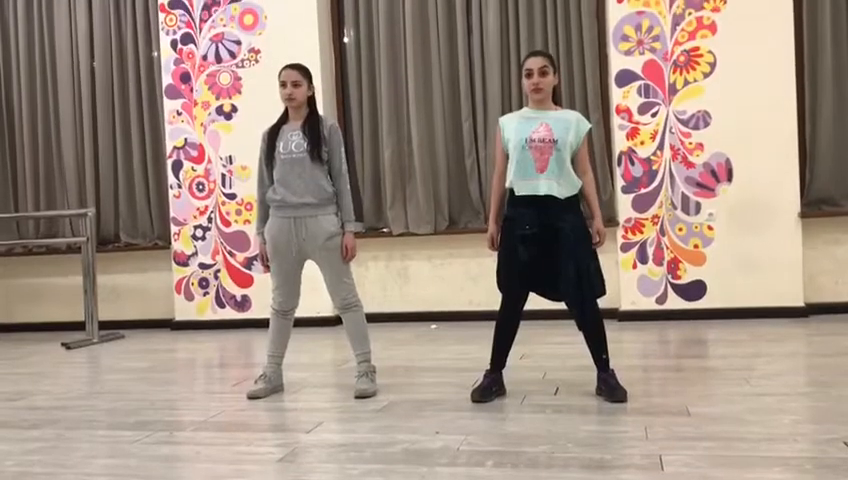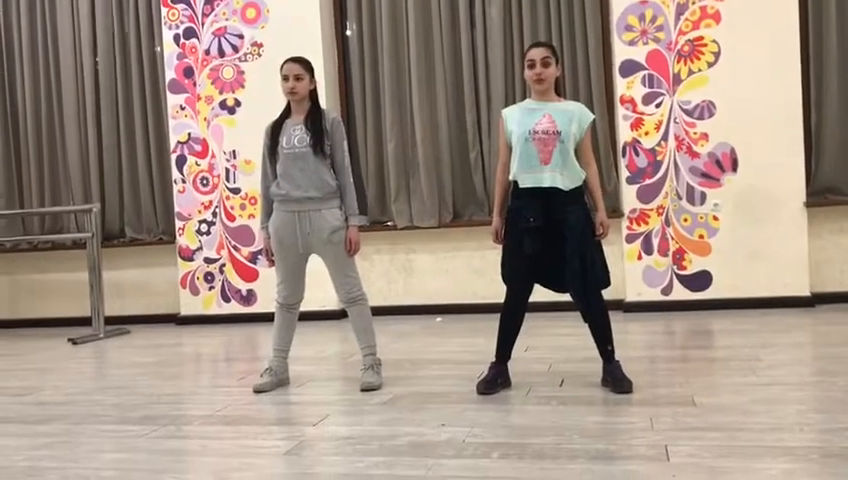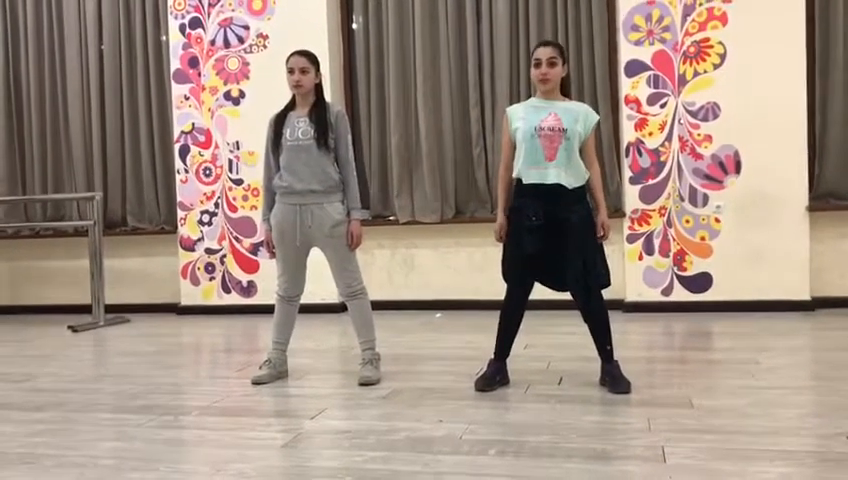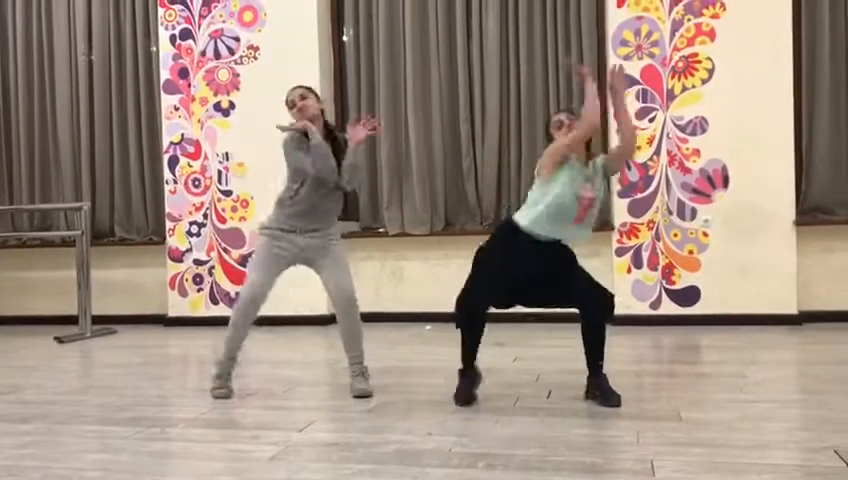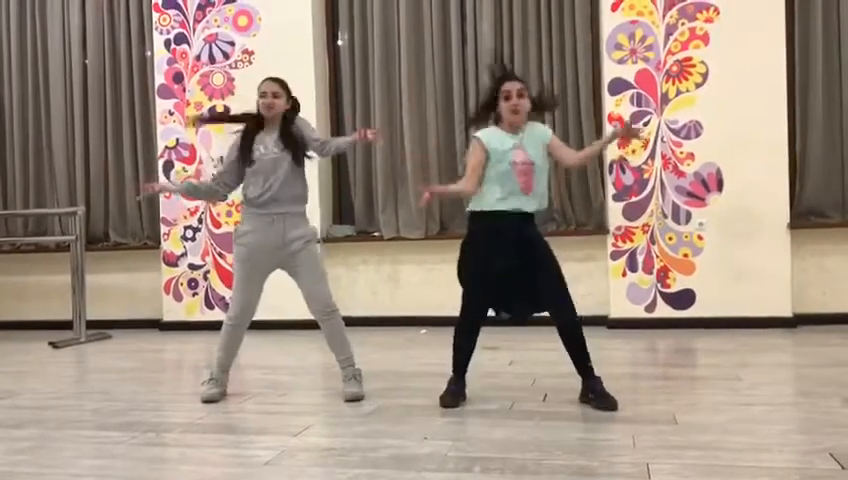
dt=1s
person 1, frame 1
left shoulder: (573, 121)
right shoulder: (508, 124)
left elbow: (585, 173)
right elbow: (500, 176)
left wrist: (597, 217)
right wrist: (493, 221)
left hip: (565, 213)
right hip: (522, 214)
left knee: (583, 298)
right knee: (512, 299)
left ankle: (605, 374)
right ankle: (494, 375)
person 1, frame 2
left shoulder: (576, 113)
right shoulder: (510, 116)
left elbow: (588, 165)
right elbow: (504, 168)
left wrist: (600, 209)
right wrist: (497, 214)
left hip: (569, 204)
right hip: (526, 206)
left knee: (588, 289)
right knee: (517, 291)
left ankle: (610, 365)
right ankle: (499, 367)
person 1, frame 3
left shoulder: (582, 113)
right shoulder: (515, 114)
left elbow: (591, 165)
right elbow: (506, 167)
left wrist: (602, 210)
right wrist: (501, 212)
left hip: (571, 203)
right hip: (528, 203)
left knee: (588, 289)
right knee: (517, 288)
left ankle: (609, 366)
right ankle: (498, 364)
person 1, frame 4
left shoulder: (599, 165)
right shoulder: (556, 154)
left elbow: (628, 149)
right elbow: (590, 125)
left wrist: (619, 96)
right wrist: (590, 84)
left hip: (553, 250)
right hip: (516, 242)
left knee: (598, 302)
right knee: (470, 305)
left ankle: (596, 379)
right ankle: (468, 372)
person 1, frame 5
left shoulder: (540, 133)
right shoulder: (484, 139)
left elbow: (573, 160)
right elbow: (469, 185)
left wrist: (612, 137)
right wrist: (439, 190)
left hip: (526, 230)
right hip: (488, 231)
left knee: (562, 306)
right knee: (473, 310)
left ankle: (590, 383)
right ankle: (457, 382)
person 2, frame 1
left shoulder: (326, 129)
right shoulder: (271, 135)
left elbow: (341, 179)
right elbow: (264, 187)
left wrist: (349, 227)
right wrist: (261, 234)
left hip: (322, 221)
right hip: (282, 224)
left knee: (346, 298)
right knee: (282, 303)
left ankle: (365, 369)
right ankle: (272, 372)
person 2, frame 2
left shoulder: (329, 122)
right shoulder: (274, 130)
left elbow: (345, 173)
right elbow: (267, 181)
left wrist: (353, 221)
right wrist: (265, 228)
left hip: (325, 215)
right hip: (285, 218)
left knee: (351, 291)
right knee: (287, 297)
left ankle: (371, 362)
right ankle: (278, 366)
person 2, frame 3
left shoulder: (334, 116)
right shoulder: (278, 122)
left elbow: (349, 166)
right elbow: (270, 174)
left wrist: (356, 214)
right wrist: (267, 221)
left hip: (328, 209)
right hip: (287, 212)
left knee: (351, 285)
right knee: (287, 289)
left ankle: (369, 357)
right ankle: (277, 358)
person 2, frame 4
left shoulder: (339, 141)
right shoulder: (293, 141)
left elbow: (348, 182)
right elbow: (325, 172)
left wrist: (353, 145)
left hip: (322, 236)
right hip: (281, 232)
left knee: (345, 298)
right knee: (252, 294)
left ankle: (358, 371)
right ankle: (225, 366)
person 2, frame 5
left shoulder: (297, 127)
right shoulder: (244, 141)
left elbow: (325, 147)
right elbow: (218, 188)
left wrist: (355, 139)
right wrist: (171, 187)
left hip: (295, 231)
right hip: (255, 233)
left knee: (325, 306)
right knee: (239, 313)
left ankle: (351, 374)
right ankle: (218, 378)
